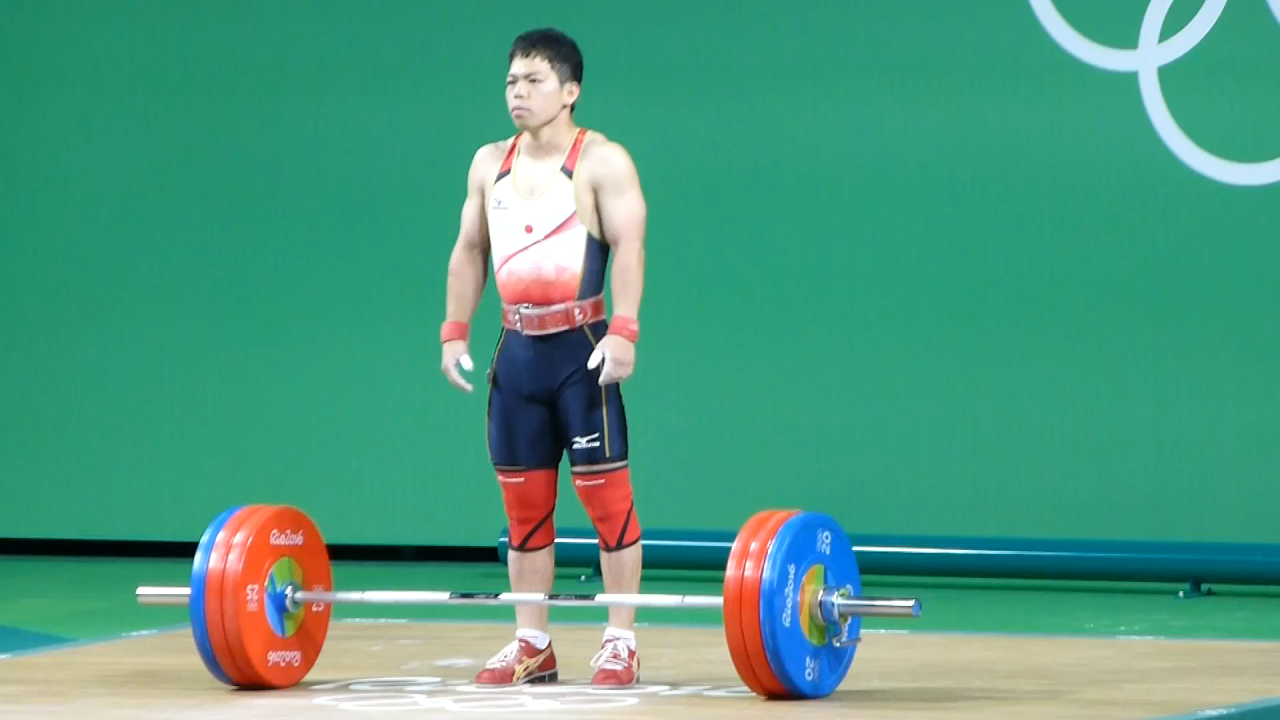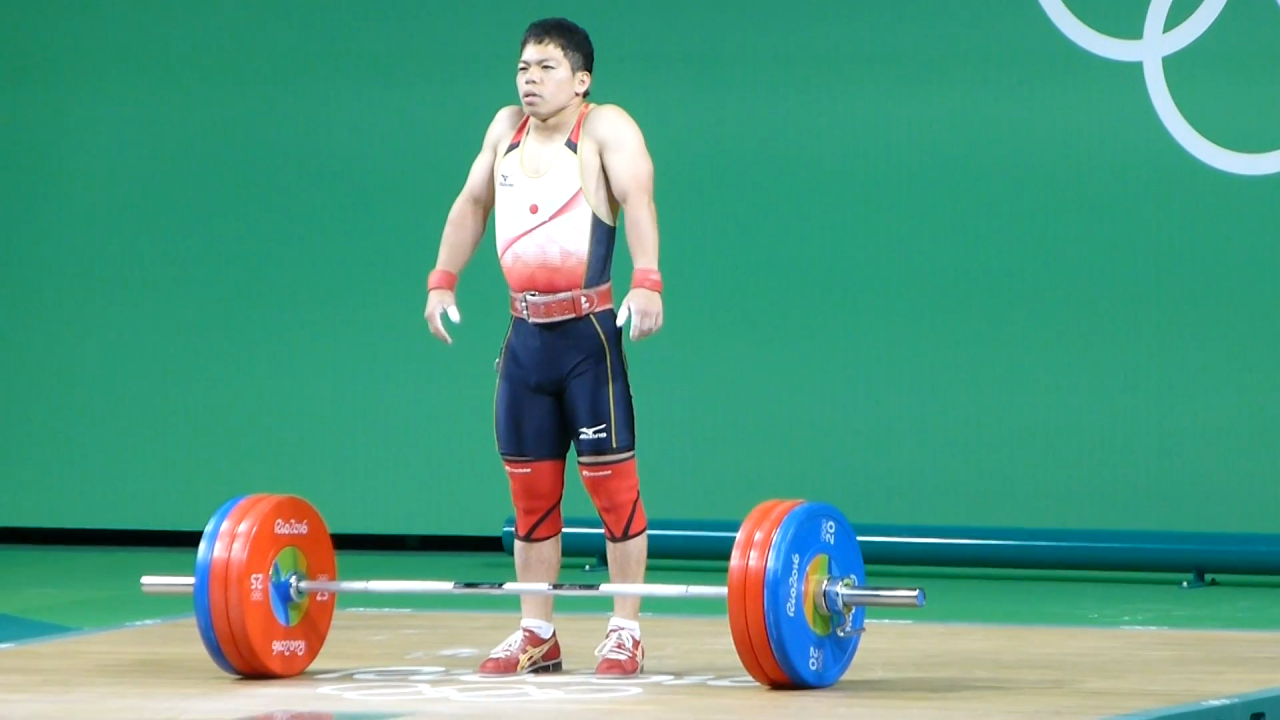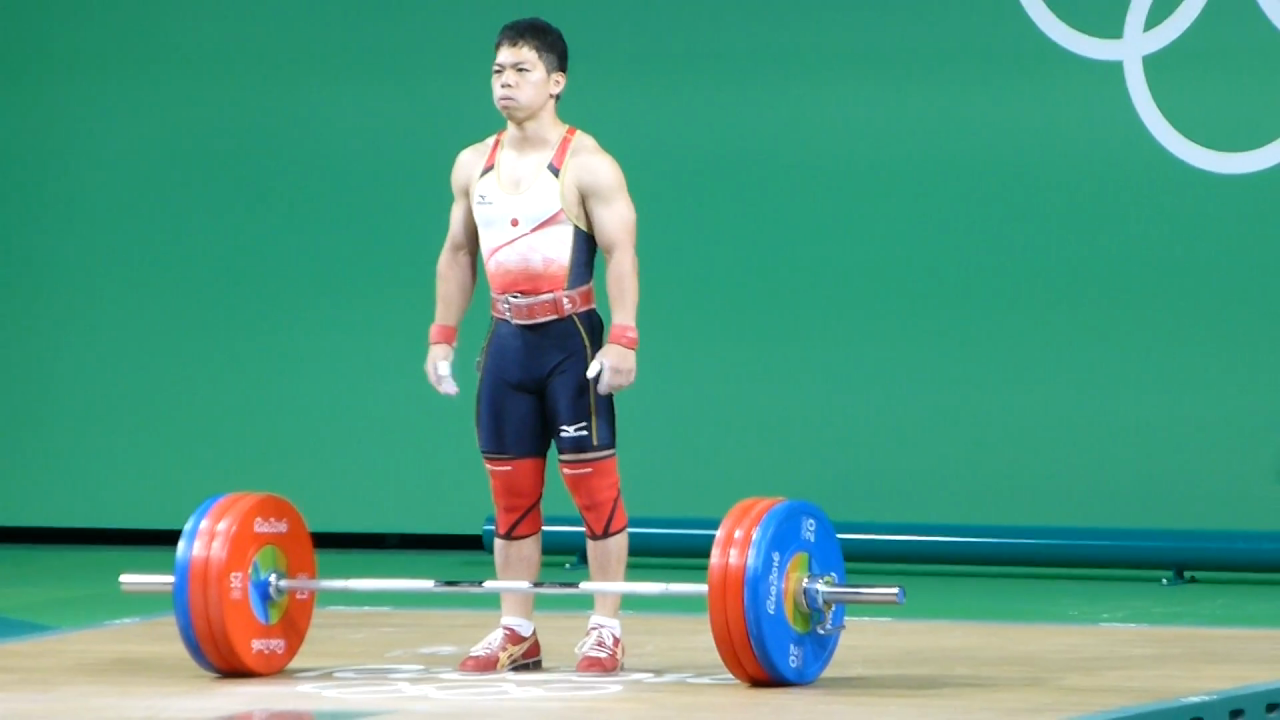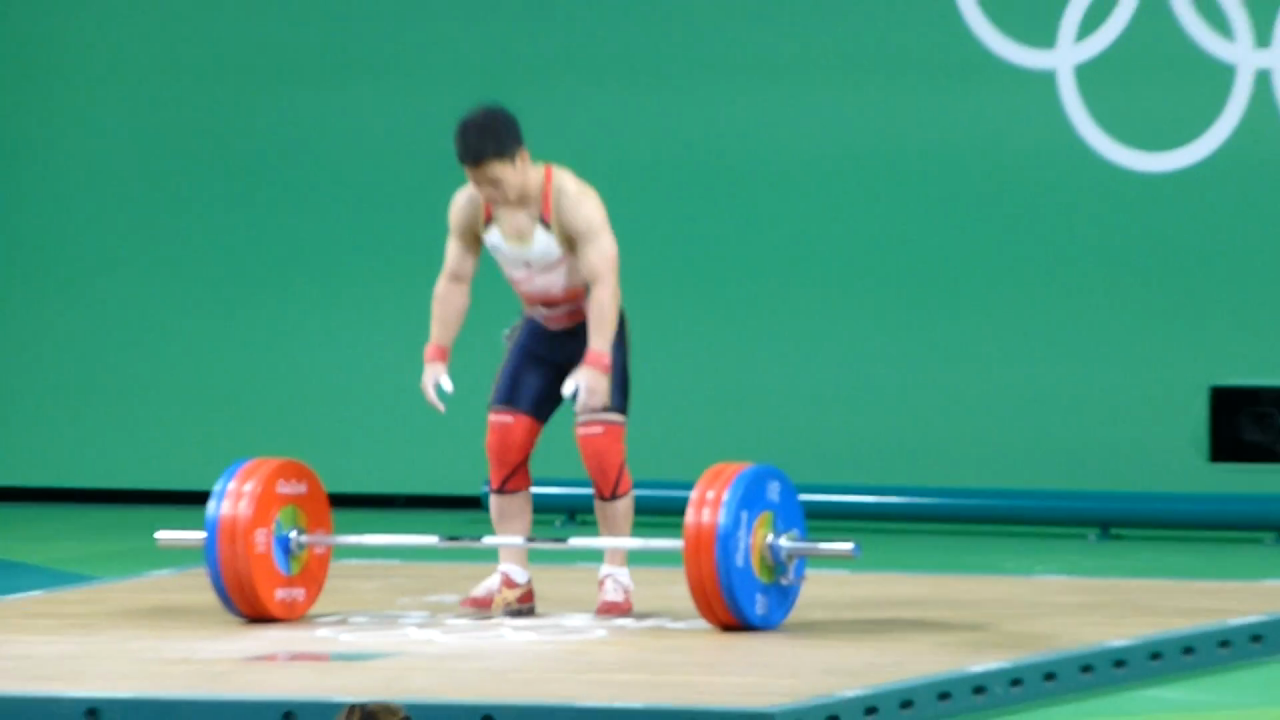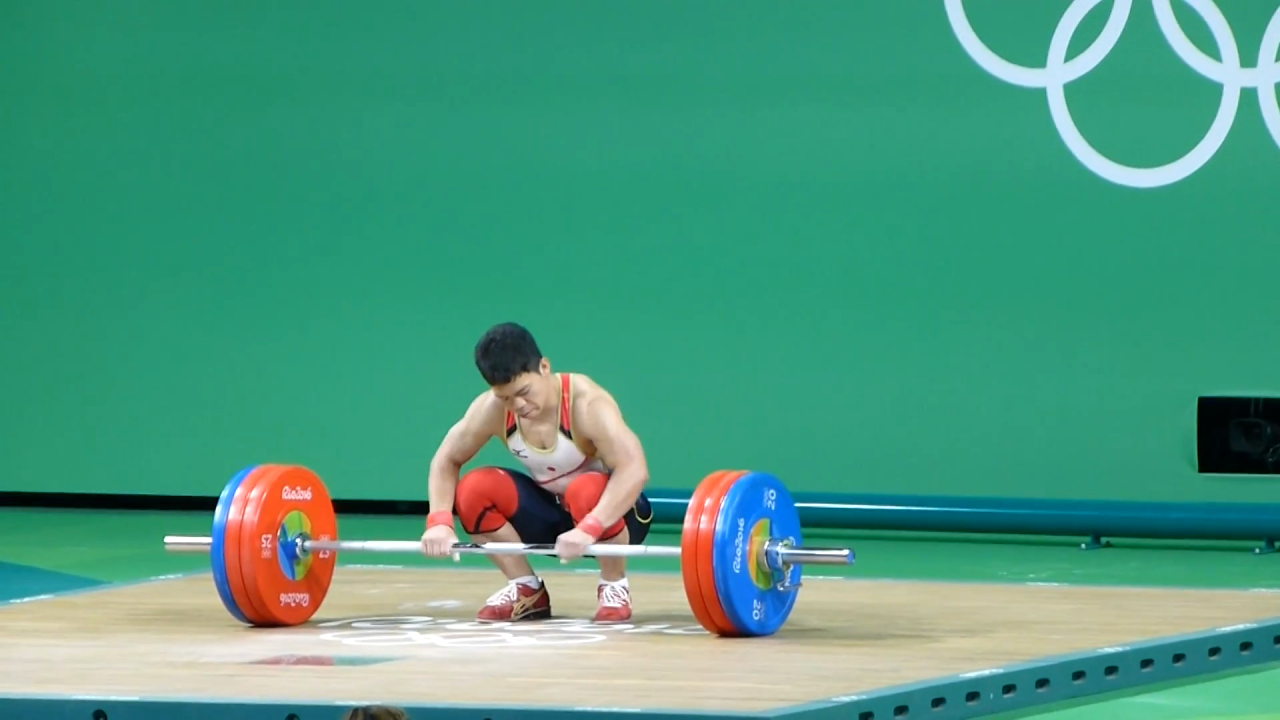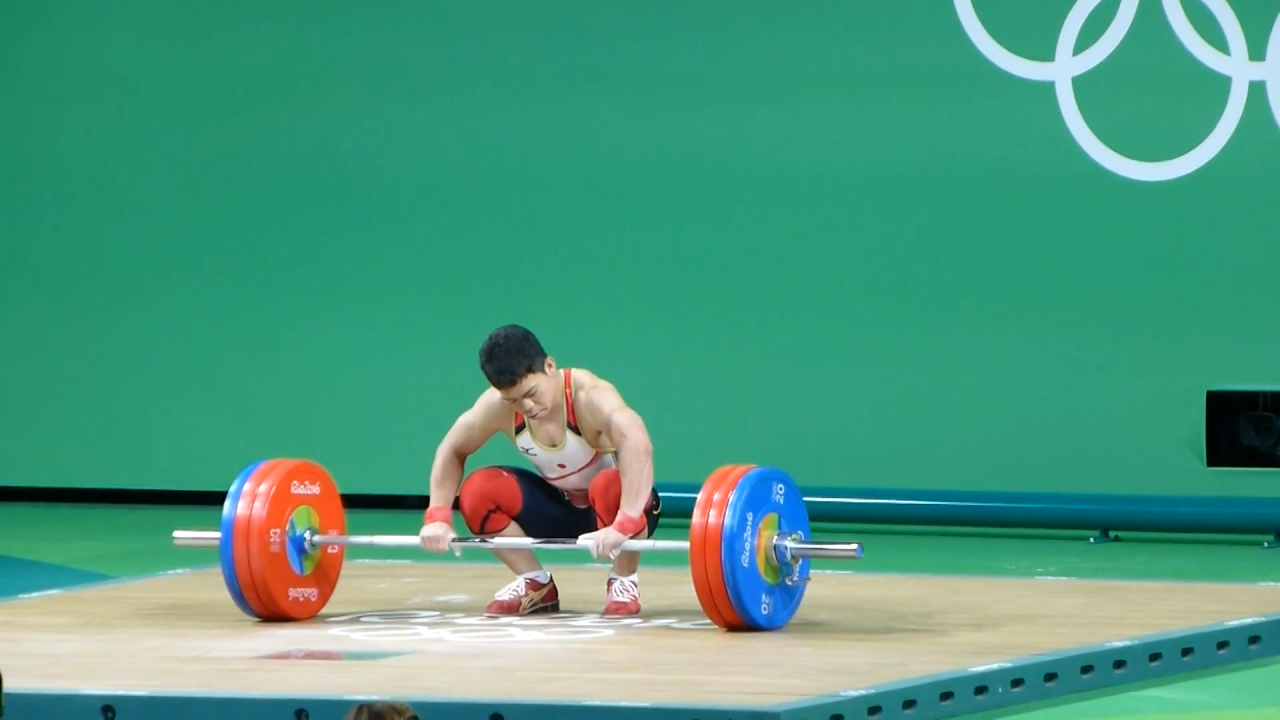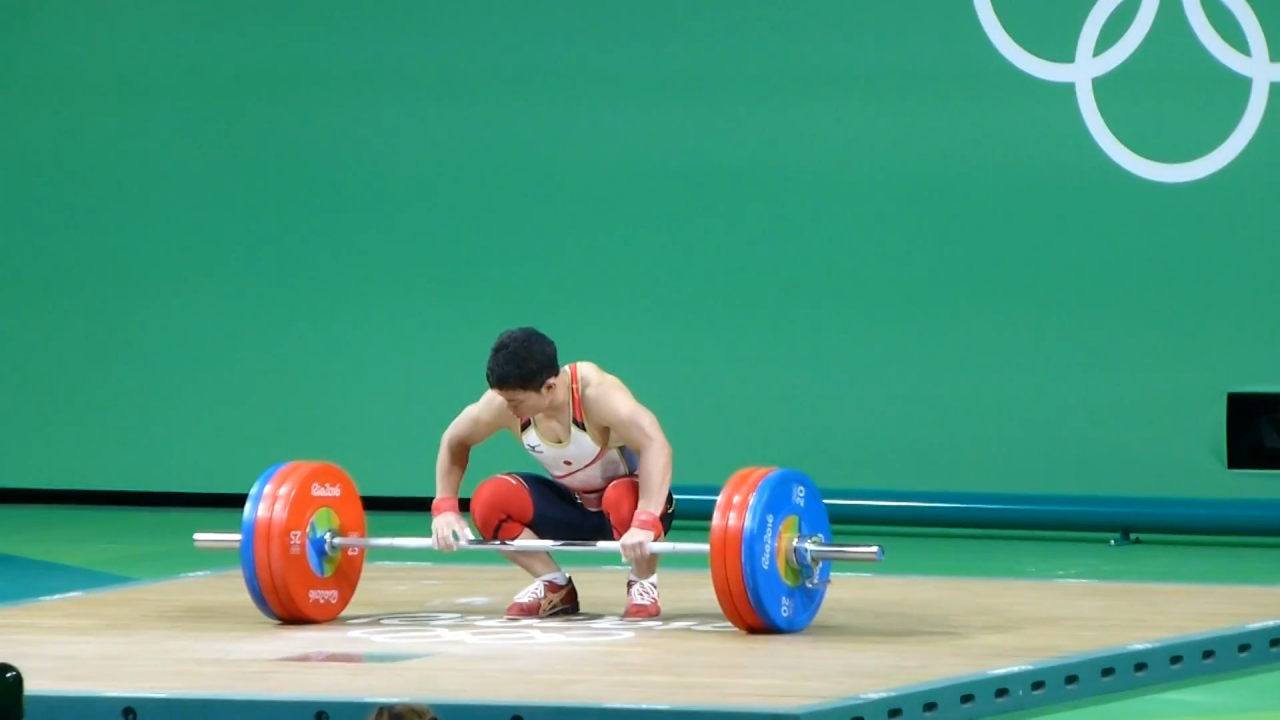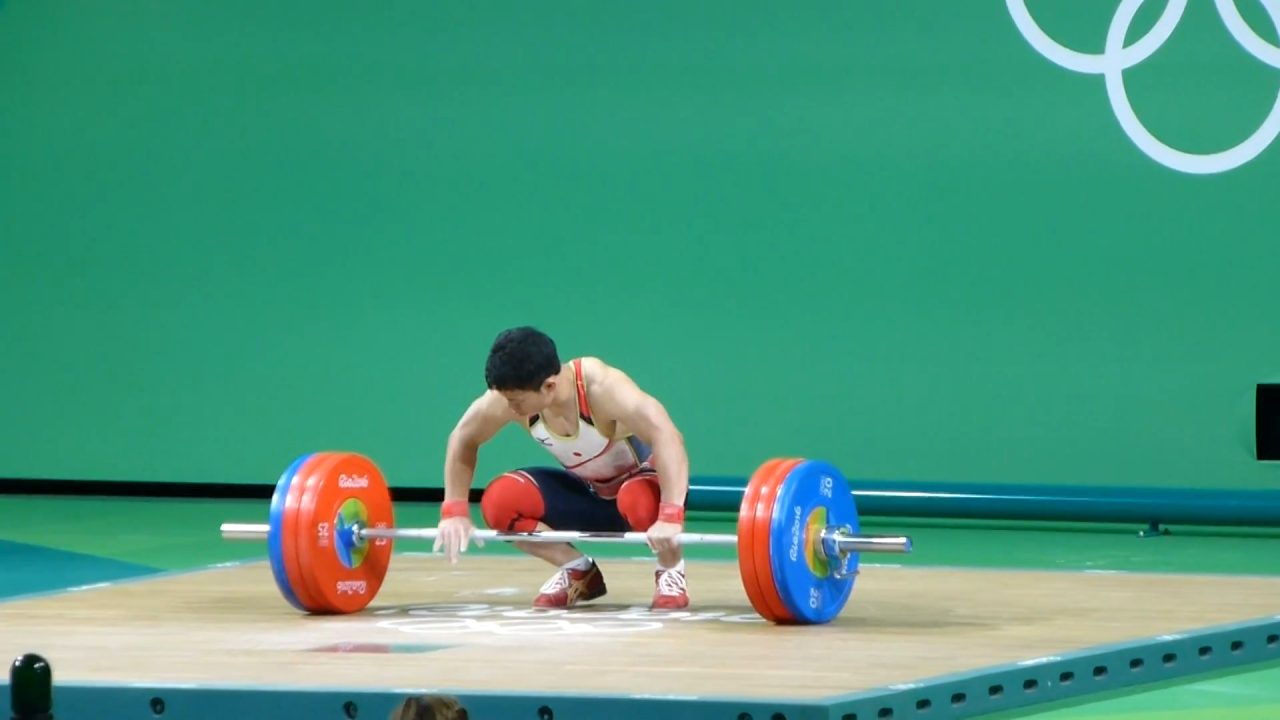
dt=0.7s
person 1, frame 1
left shoulder: (601, 158)
right shoulder: (489, 162)
left elbow: (628, 246)
right elbow: (469, 249)
left wrist: (623, 331)
right wrist: (455, 331)
left hip: (580, 348)
right hip: (516, 349)
left knee: (604, 493)
right knee: (523, 501)
left ankle: (620, 642)
right ankle: (531, 642)
person 1, frame 2
left shoulder: (607, 128)
right shoulder: (507, 129)
left elbow: (639, 200)
right elbow: (471, 204)
left wrist: (647, 281)
right wrist: (441, 281)
left hip: (588, 334)
right hip: (524, 336)
left knee: (611, 483)
right knee: (530, 491)
left ankle: (625, 632)
right ankle: (535, 632)
person 1, frame 3
left shoulder: (586, 162)
right shoulder: (472, 164)
left elbow: (620, 254)
right elbow: (457, 253)
left wrist: (622, 338)
right wrist: (442, 335)
left hip: (570, 338)
right hip: (505, 340)
left knee: (592, 484)
right knee: (511, 491)
left ankle: (605, 630)
right ankle: (516, 631)
person 1, frame 4
left shoulder: (572, 199)
right shoulder: (468, 205)
left elbow: (604, 284)
right elbow: (454, 280)
left wrist: (597, 363)
right wrist: (436, 354)
left hip: (589, 331)
right hip: (536, 329)
left knee: (600, 446)
right knee: (504, 444)
left ankle: (615, 576)
right ankle: (512, 579)
person 1, frame 5
left shoulder: (587, 402)
right shoulder: (489, 408)
left elbow: (635, 470)
right elbow: (447, 460)
left wrist: (587, 528)
right wrist: (440, 522)
left hip: (603, 511)
right hip: (551, 512)
left knee: (587, 491)
right knee: (472, 489)
left ankle: (614, 586)
right ankle: (526, 587)
person 1, frame 6
left shoulder: (589, 395)
right shoulder: (496, 405)
left elbow: (638, 446)
right elbow: (452, 451)
left wrist: (622, 527)
right wrist: (437, 516)
left hip: (610, 508)
right hip: (561, 509)
left knee: (611, 487)
right knee: (478, 490)
left ankle: (624, 582)
right ankle: (536, 583)
person 1, frame 7
left shoulder: (597, 391)
right shoulder: (502, 402)
left elbow: (657, 447)
right elbow: (455, 440)
left wrist: (644, 523)
right wrist: (445, 508)
left hip: (629, 502)
right hip: (575, 508)
left knee: (622, 498)
right knee: (489, 500)
left ankle: (643, 583)
right ankle: (555, 586)
person 1, frame 8
left shoulder: (601, 386)
right shoulder: (508, 396)
left elbow: (668, 437)
right elbow: (464, 439)
left wrist: (670, 516)
right wrist: (454, 512)
left hip: (645, 484)
right hip: (590, 496)
left knee: (639, 500)
right knee: (501, 499)
left ankle: (670, 572)
right ankle: (579, 571)
